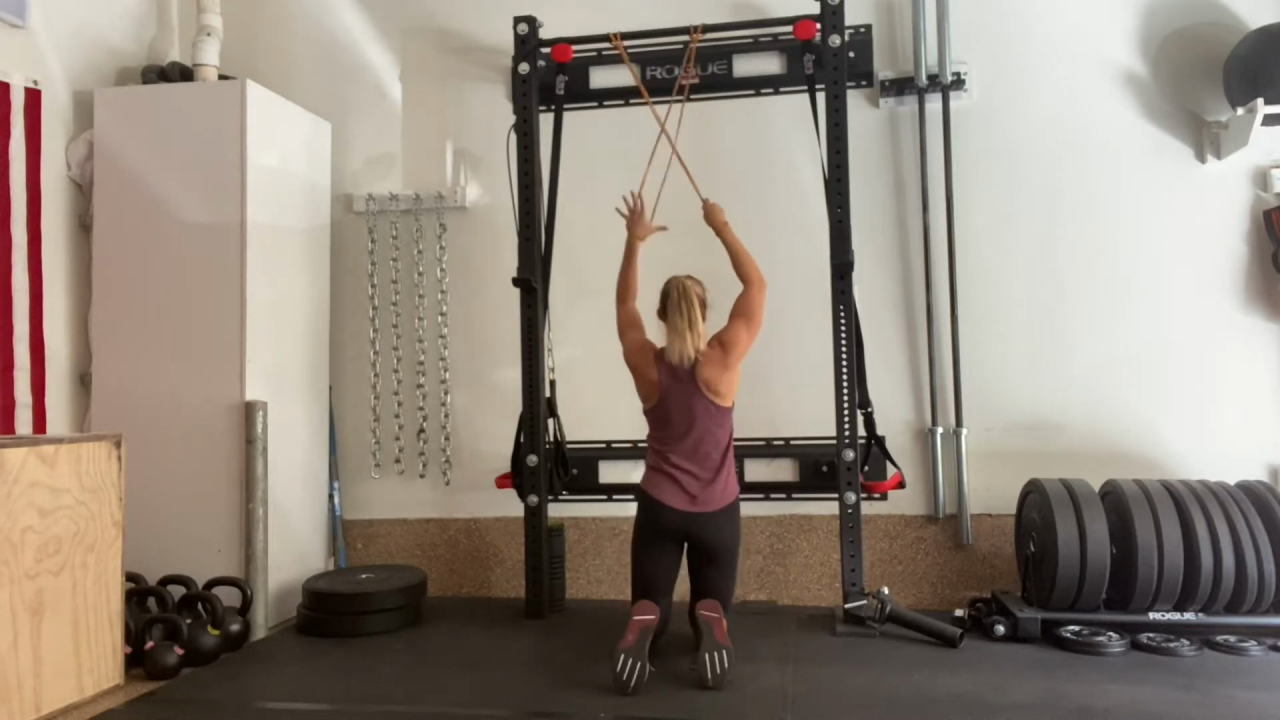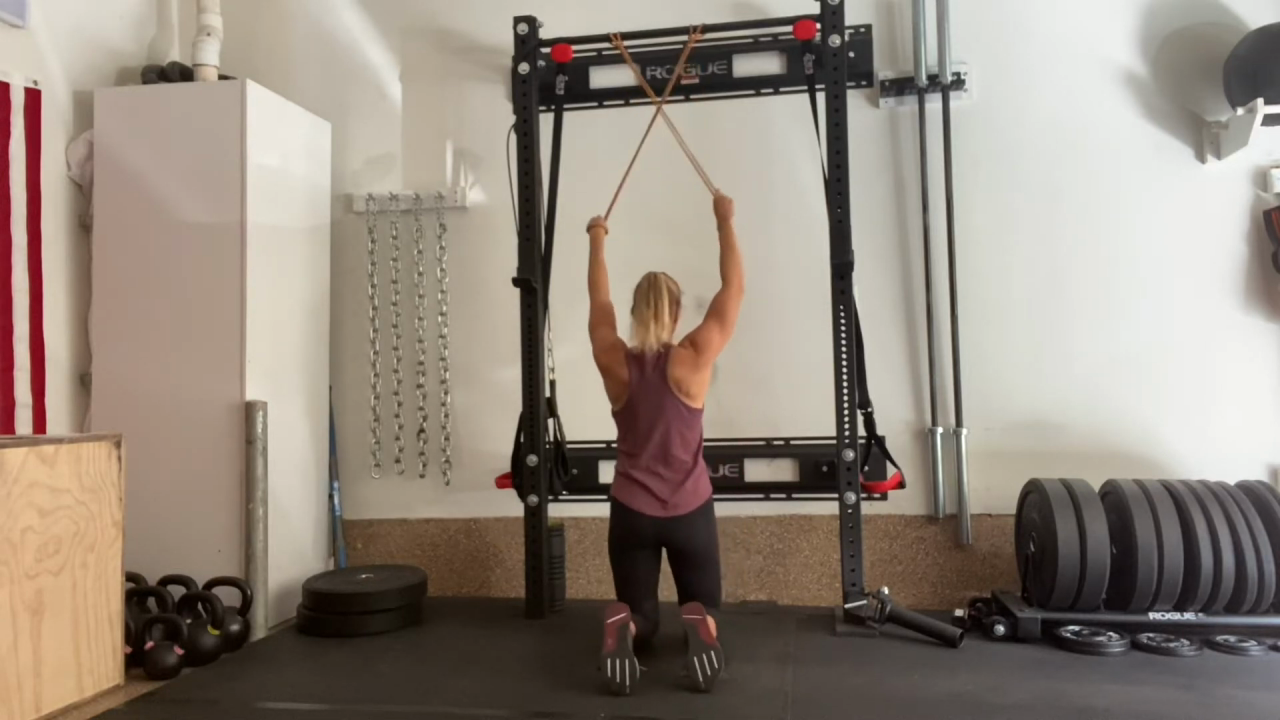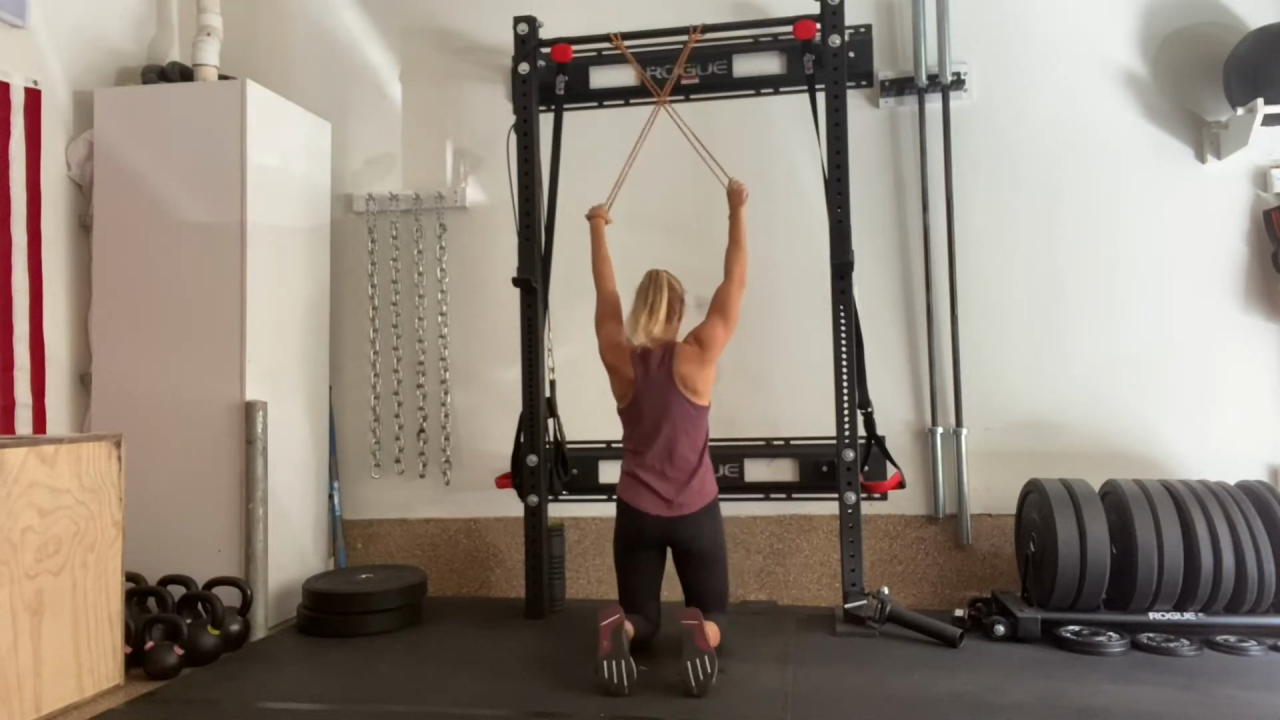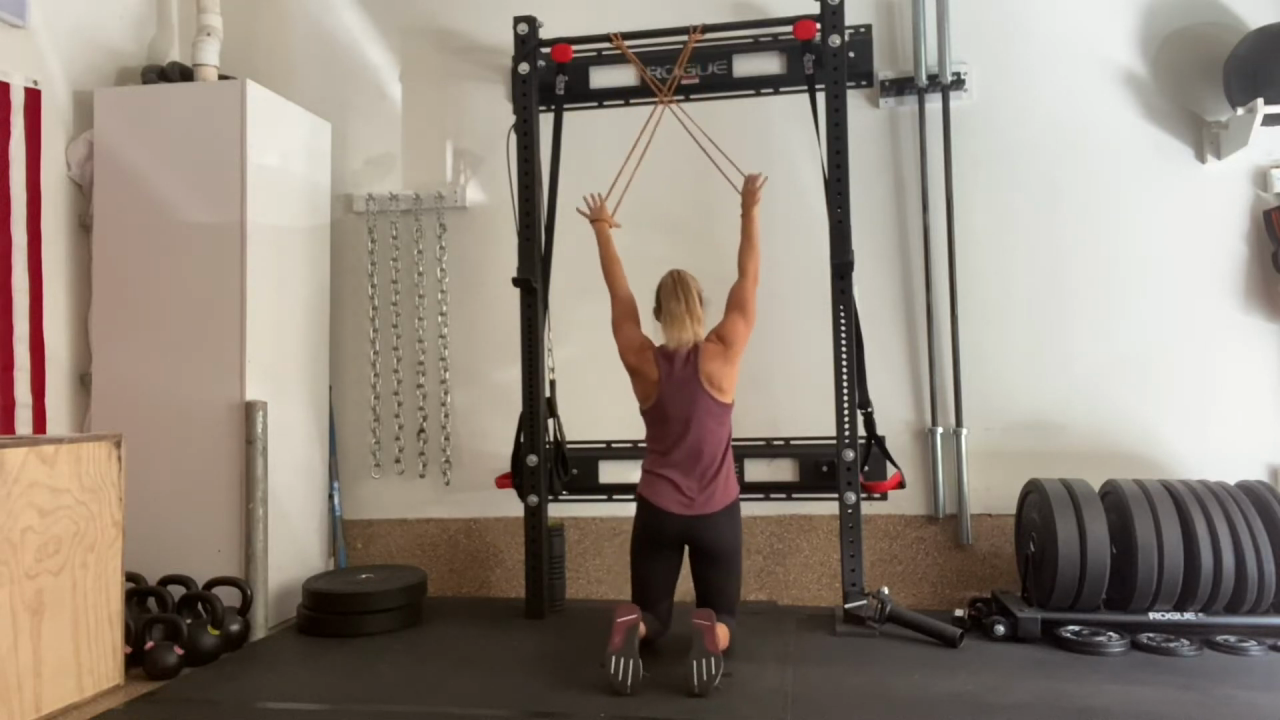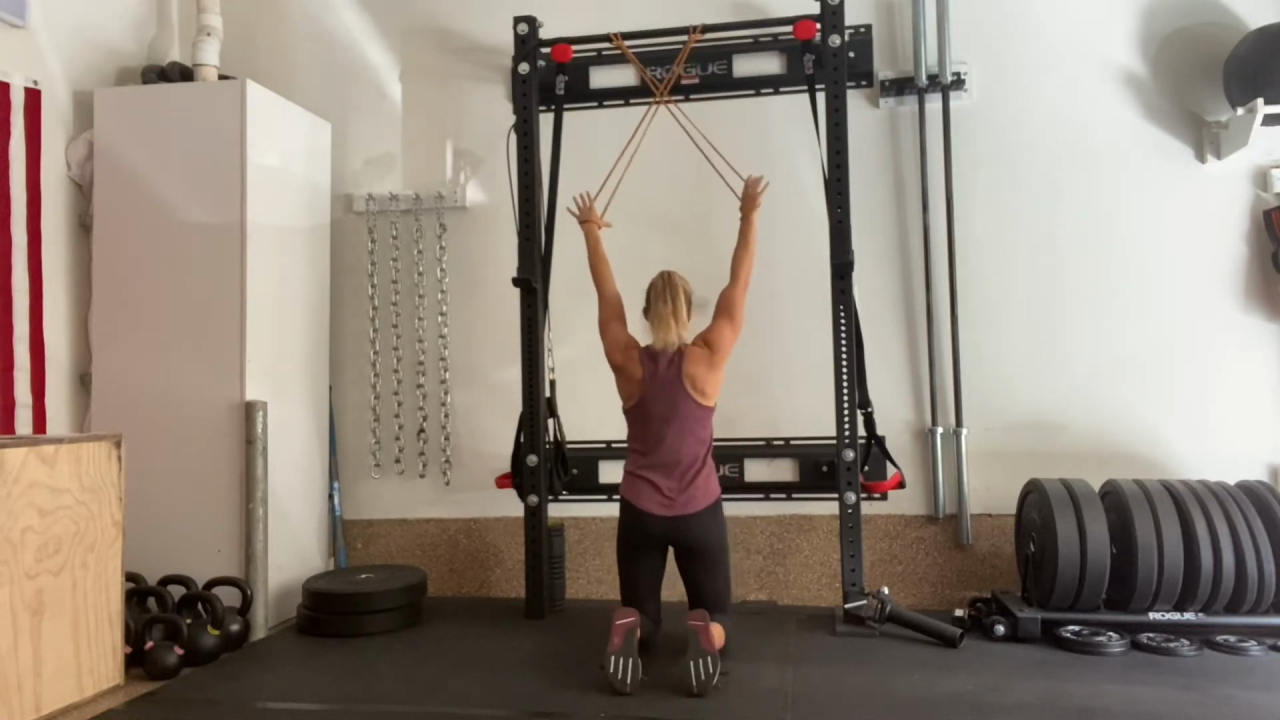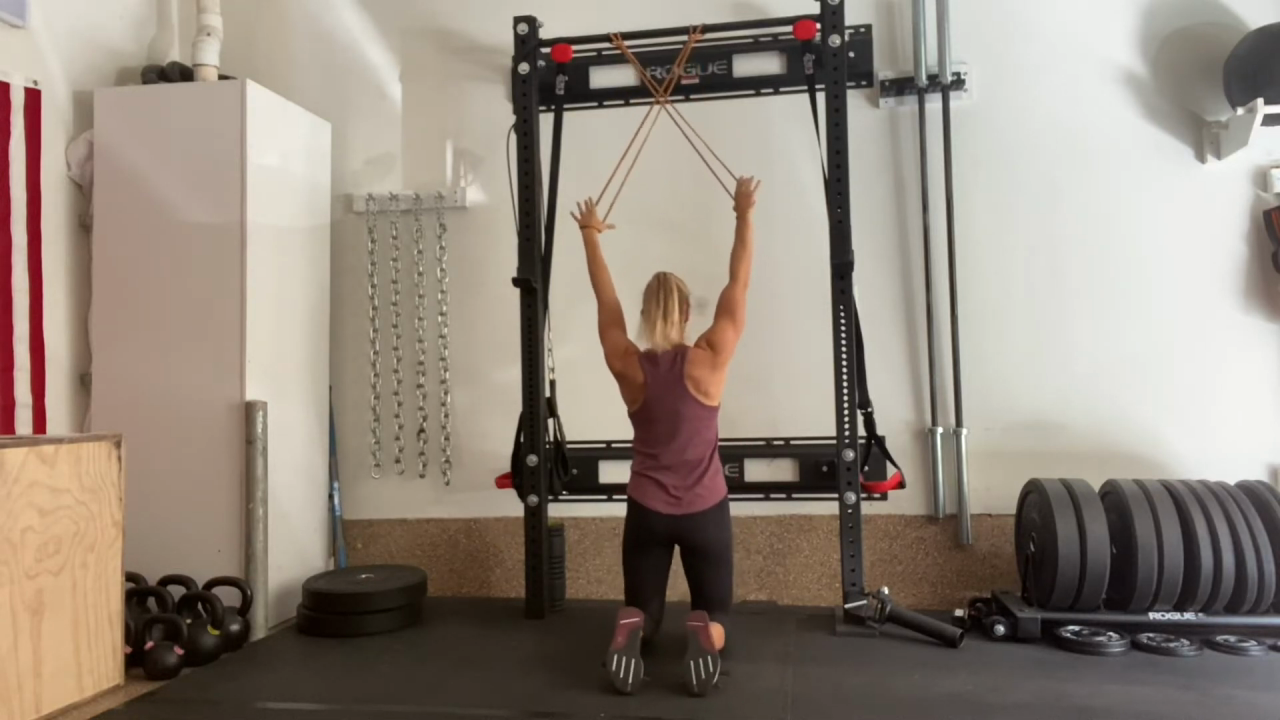
dt=0.3s
person 1, frame 1
left shoulder: (644, 363)
right shoulder: (722, 360)
left elbow: (625, 302)
right elbow: (756, 285)
left wrist: (634, 239)
right wrist: (720, 227)
left hip: (659, 507)
right hip: (717, 509)
left knee: (649, 603)
right knee: (712, 605)
left ankle: (645, 620)
right ankle: (709, 621)
person 1, frame 2
left shoulder: (614, 363)
right shoulder: (693, 360)
left elbow: (599, 298)
right elbow: (734, 288)
left wrist: (597, 239)
right wrist: (724, 220)
left hip: (631, 512)
right hip: (689, 512)
left knee: (642, 619)
right knee: (704, 605)
left ankle: (623, 627)
right ankle: (698, 629)
person 1, frame 3
left shoulder: (620, 362)
right shoulder: (697, 357)
left elbow: (605, 291)
right elbow: (734, 282)
left wrist: (598, 228)
right wrist: (737, 211)
left hip: (637, 512)
right hip: (695, 512)
left knee: (640, 615)
right knee: (711, 612)
left ankle: (619, 628)
right ankle: (700, 633)
person 1, frame 4
left shoulder: (642, 362)
right shoulder: (721, 357)
left elbow: (618, 291)
right elbow: (748, 279)
left wrist: (602, 229)
right wrist: (749, 210)
left hip: (657, 510)
right hip: (716, 513)
left knee: (652, 614)
right knee: (722, 614)
left ankle: (630, 628)
right ankle: (709, 636)
person 1, frame 5
left shoulder: (627, 363)
right shoulder: (705, 360)
left elbow: (606, 293)
right elbow: (738, 286)
left wrist: (590, 230)
right wrist: (749, 216)
left hip: (640, 511)
right hip: (699, 512)
left knee: (639, 610)
right knee: (714, 613)
left ankle: (628, 632)
right ankle: (703, 635)
person 1, frame 6
left shoulder: (628, 367)
right shoulder: (708, 363)
left elbow: (606, 298)
right elbow: (738, 285)
left wrist: (590, 234)
right wrist: (744, 214)
left hip: (647, 511)
right hip: (704, 511)
left knee: (643, 610)
right knee: (714, 612)
left ankle: (630, 632)
right ankle: (703, 635)
